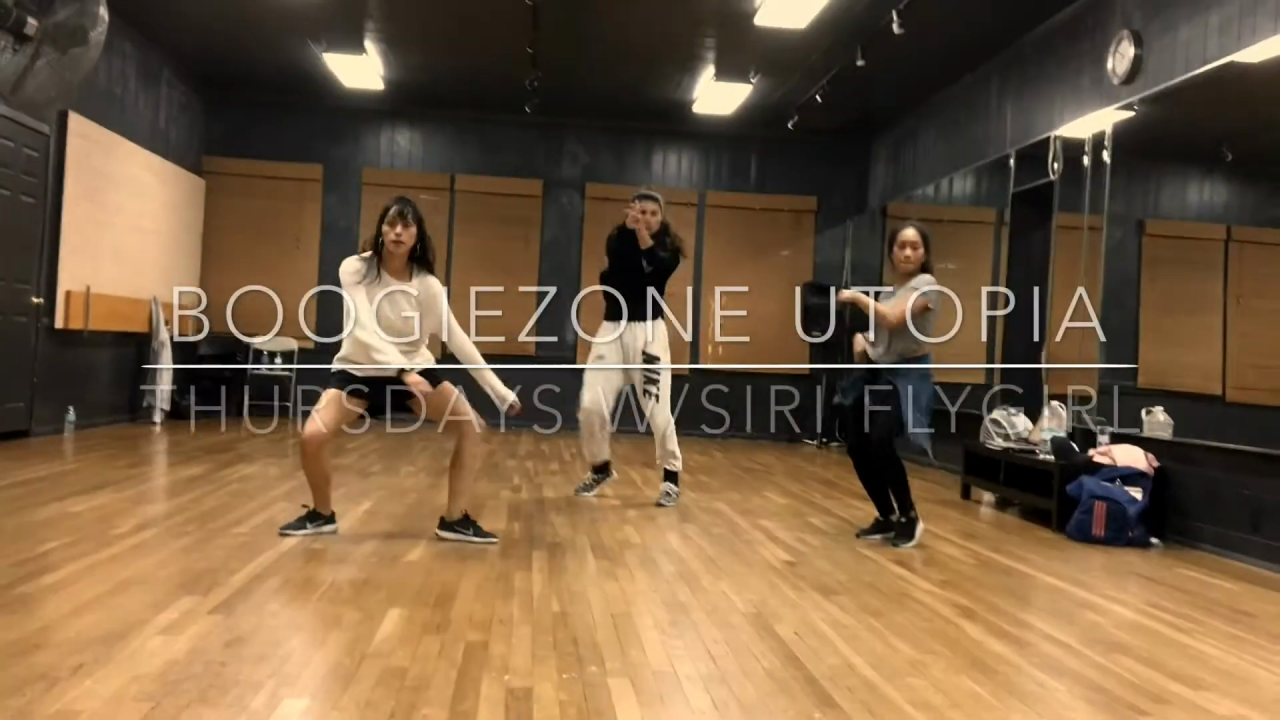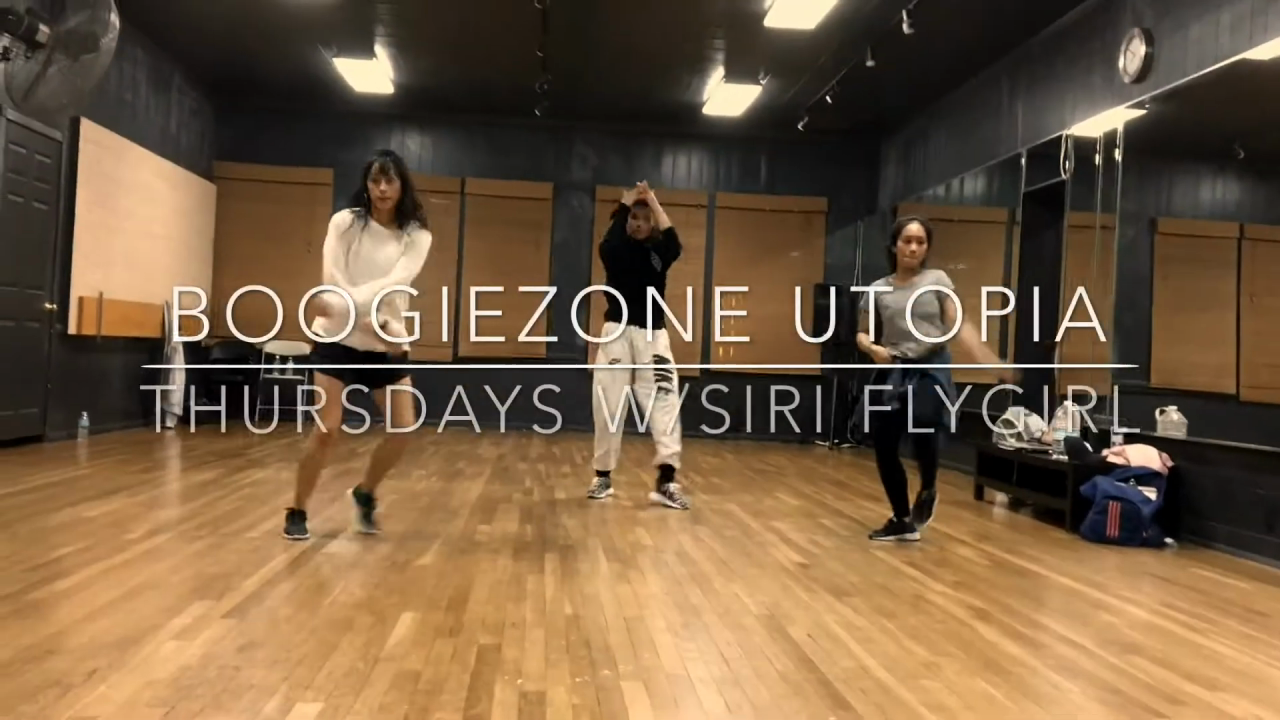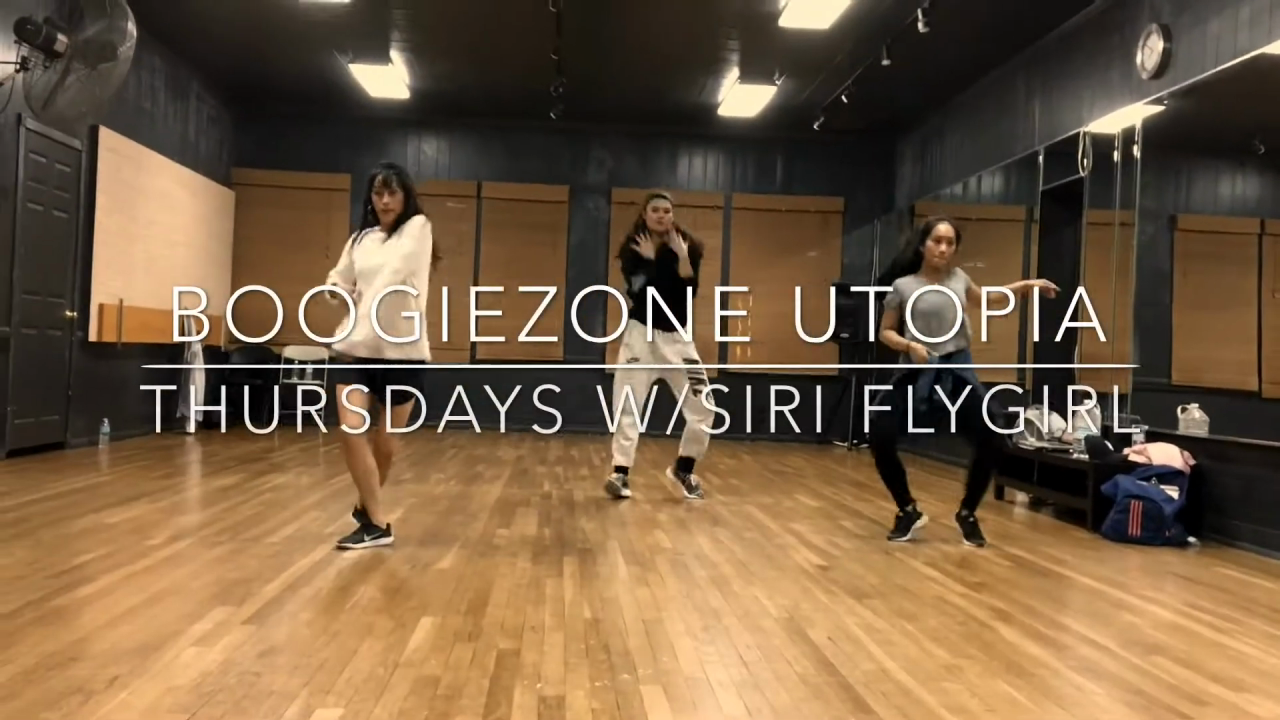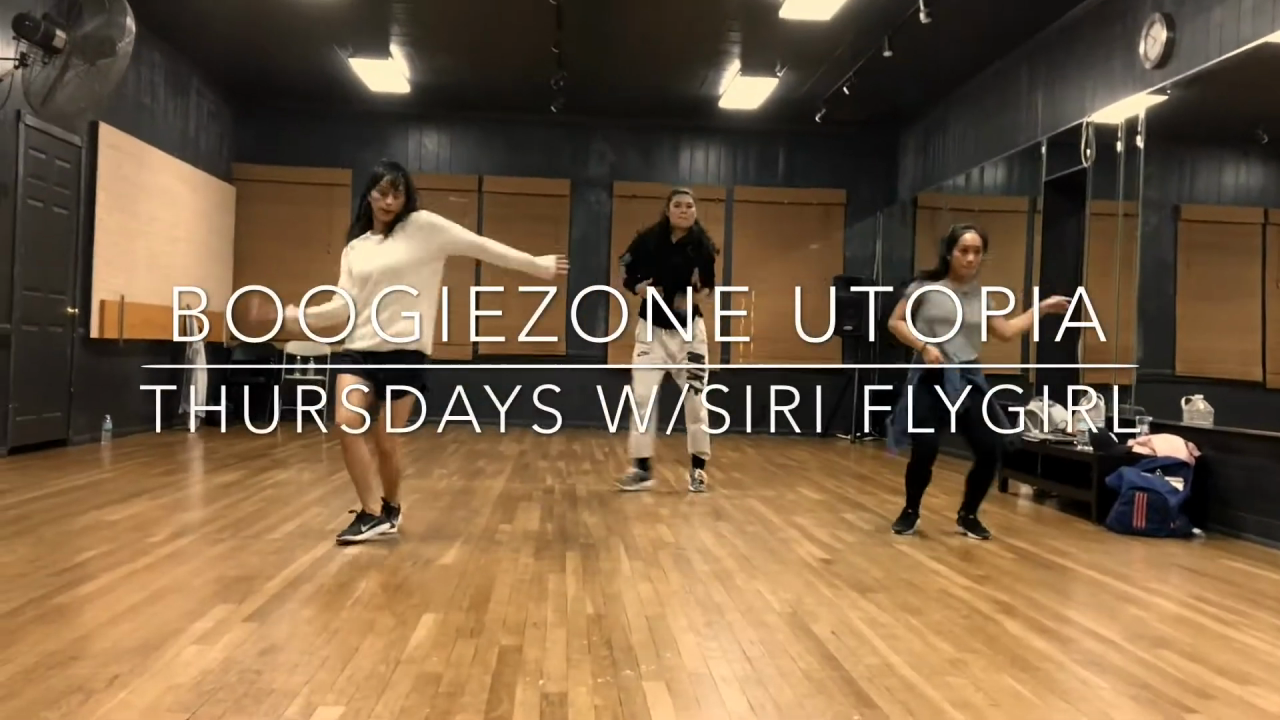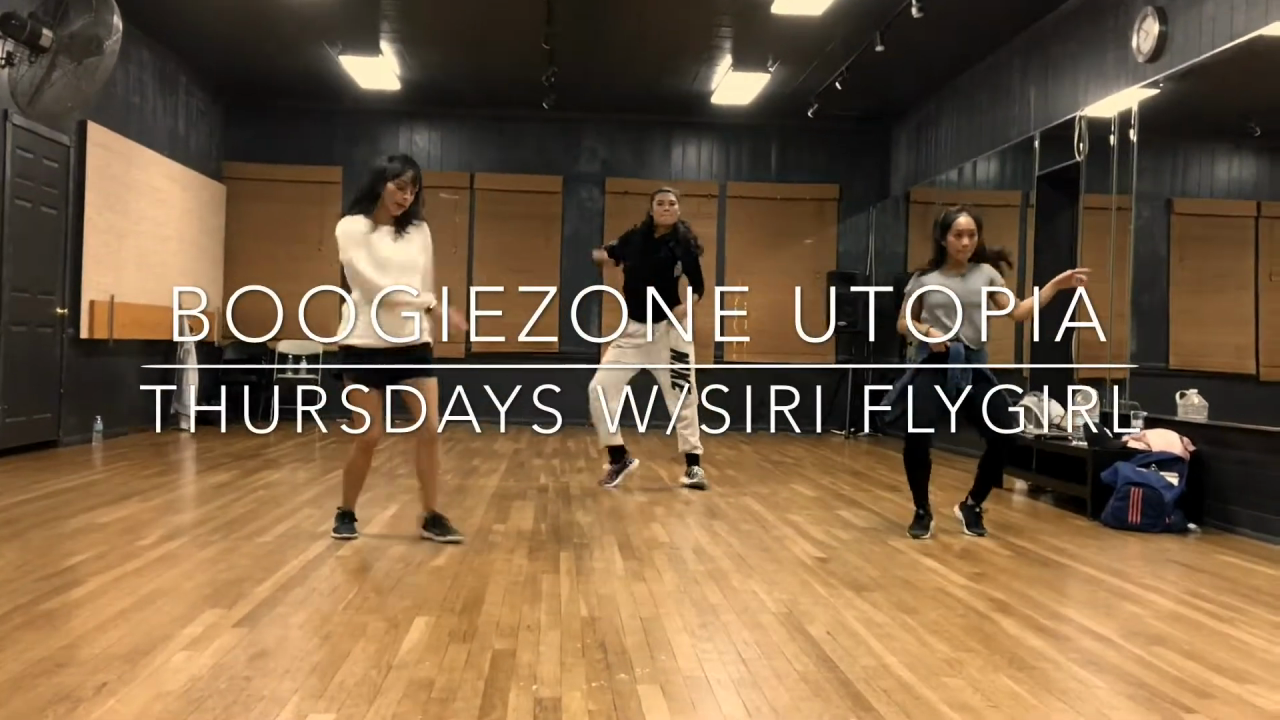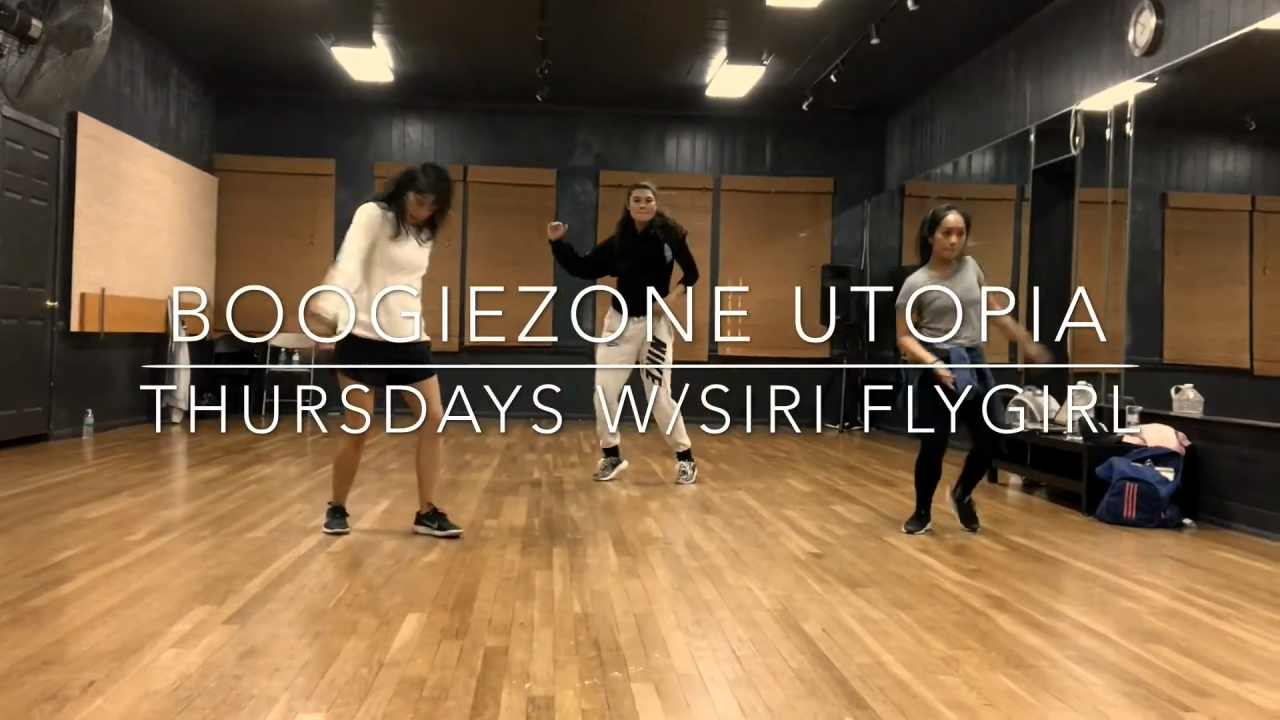
dt=0.3s
person 1, frame 1
left shoulder: (428, 286)
right shoulder: (356, 269)
left elbow: (457, 338)
right elbow: (363, 329)
left wrist: (499, 390)
right wrist: (404, 372)
left hip: (413, 369)
right hip: (358, 370)
left knee: (471, 428)
right knee: (312, 436)
left ankle: (454, 519)
right ankle: (321, 514)
person 1, frame 2
left shoulder: (418, 236)
right shoulder: (345, 222)
left elbow: (395, 284)
right elbow: (333, 280)
right wrist: (371, 323)
left hip: (386, 345)
right hip: (339, 340)
left knee: (402, 431)
right knee: (326, 430)
left ankle: (365, 492)
right ankle: (297, 511)
person 1, frame 3
left shoulder: (417, 227)
right shoulder: (359, 240)
left elbow: (395, 282)
right elbow: (338, 285)
left wrist: (358, 330)
right wrist: (346, 292)
left hip: (404, 353)
right hip: (356, 351)
left knee: (385, 443)
right knee: (352, 431)
left ankle: (366, 509)
right ankle: (377, 523)
person 1, frame 4
left shoulder: (422, 225)
right shoulder: (354, 249)
left elbow: (475, 245)
right elbow: (345, 306)
left wrist: (535, 265)
right wrist: (290, 316)
left hip: (406, 350)
right hip: (359, 347)
left knee: (385, 441)
right knee: (348, 423)
left ankle: (390, 507)
right ankle: (372, 513)
person 1, frame 5
left shoulder: (417, 231)
right shoulder: (351, 228)
right elbow: (375, 284)
right wrist: (434, 307)
left hip: (412, 341)
right hip: (366, 343)
left knee: (430, 427)
right knee: (368, 436)
left ankle: (431, 517)
right ankle: (346, 512)
person 1, frame 6
left shoulder: (423, 236)
right shoulder: (372, 216)
right elbow: (349, 264)
right wrist: (326, 308)
left hip: (410, 340)
right hip: (364, 337)
left knee: (433, 421)
right knee: (356, 431)
left ankle: (427, 512)
right ankle: (337, 508)
person 2, frame 1
left shoulder: (926, 286)
right shoulder: (888, 289)
left elbow: (895, 319)
left wrist: (857, 298)
right wrist: (861, 339)
left hip: (908, 375)
right hip: (876, 374)
left knee: (881, 444)
right knee: (857, 447)
left ankle: (909, 518)
right ankle: (888, 517)
person 2, frame 2
left shoulder: (937, 280)
right shoulder: (877, 290)
left elbow: (959, 325)
right elbow: (863, 333)
left wrist: (988, 359)
right wrist: (872, 348)
left hip: (928, 372)
right hip: (891, 373)
left knee: (922, 427)
right knee: (884, 449)
left ankle: (927, 492)
right ankle: (902, 520)
person 2, frame 3
left shoulder: (957, 277)
right shoulder: (903, 286)
left elbow: (982, 300)
right elbow: (886, 331)
left wrist: (1025, 286)
right wrist: (910, 346)
left hip: (958, 372)
right hip: (918, 374)
left knee: (989, 442)
right knee: (880, 440)
left ankle: (967, 515)
right ankle: (908, 512)
person 2, frame 4
left shoulder: (981, 294)
right shoulder: (924, 287)
left elbow: (1006, 332)
right elbow: (896, 322)
left wrist: (1042, 308)
right wrist: (923, 347)
left hip: (969, 380)
right hip: (930, 379)
left knee: (990, 452)
right knee: (924, 451)
left ankle: (968, 515)
right ankle: (911, 510)
person 2, frame 5
left shoulder: (986, 274)
right shoulder: (924, 279)
left elbow: (1016, 313)
right elbow: (903, 323)
left wrist: (1056, 286)
right wrist: (927, 332)
left hip: (973, 366)
right hip: (932, 365)
left knee: (1002, 440)
right knee: (917, 437)
left ankle: (971, 506)
right ankle: (923, 514)
person 2, frame 6
left shoulder: (970, 268)
right shoulder: (916, 284)
left elbow: (993, 309)
right elbow: (904, 337)
left wrist: (1025, 341)
right wrist: (933, 364)
left hip: (973, 365)
right hip: (936, 370)
left knee: (988, 442)
right knee: (934, 447)
left ankle: (963, 495)
right ankle: (922, 512)
person 3, frame 1
left shoulder: (669, 248)
right shoulder: (621, 241)
left elbow: (658, 265)
right elbow: (613, 249)
left wrist: (646, 237)
right wrist: (628, 226)
left hip: (648, 331)
right hip: (611, 330)
left knee: (657, 409)
right knee: (591, 405)
left ankle: (670, 480)
right ankle: (600, 469)
person 3, frame 2
left shoulder: (659, 249)
right shoulder: (616, 250)
left elbow: (673, 248)
right elbow: (609, 247)
left wrist: (654, 204)
right wrist: (624, 206)
left hip: (653, 335)
right hip: (617, 332)
left knee: (665, 406)
right knee: (607, 407)
left ankle: (666, 482)
right ankle: (603, 477)
person 3, frame 3
left shoulder: (688, 247)
right shoulder: (634, 249)
left elbow: (692, 289)
right elbow: (632, 291)
left wrist: (682, 259)
right wrist: (647, 258)
left hip: (677, 336)
right hip: (641, 334)
left knee: (702, 405)
right knee: (628, 405)
left ankle: (684, 469)
right ankle: (621, 475)
person 3, frame 4
left shoulder: (701, 248)
right shoulder: (648, 240)
left elbow: (709, 287)
right elbow: (626, 269)
left wrist: (699, 296)
right wrist: (641, 288)
left hip: (687, 330)
right hip: (651, 329)
left knee: (696, 401)
right knee: (642, 396)
left ankle: (697, 468)
right ankle: (641, 467)
person 3, frame 5
left shoulder: (686, 246)
right shoulder: (635, 238)
left elbow: (698, 286)
right elbow: (614, 252)
left wrist: (685, 308)
right wrist: (601, 255)
left hip: (669, 329)
right hip: (632, 329)
left knee: (682, 397)
right knee: (600, 388)
left ankle: (692, 464)
right ankle: (618, 458)
person 3, frame 6
left shoulder: (670, 234)
right shoulder: (616, 243)
left elbow: (691, 273)
right elbow: (582, 269)
left wrist: (676, 296)
right wrist: (558, 242)
left hip: (655, 322)
right hip: (619, 321)
left knee: (659, 394)
right knee: (604, 391)
left ankle: (685, 458)
right ankle: (612, 455)
